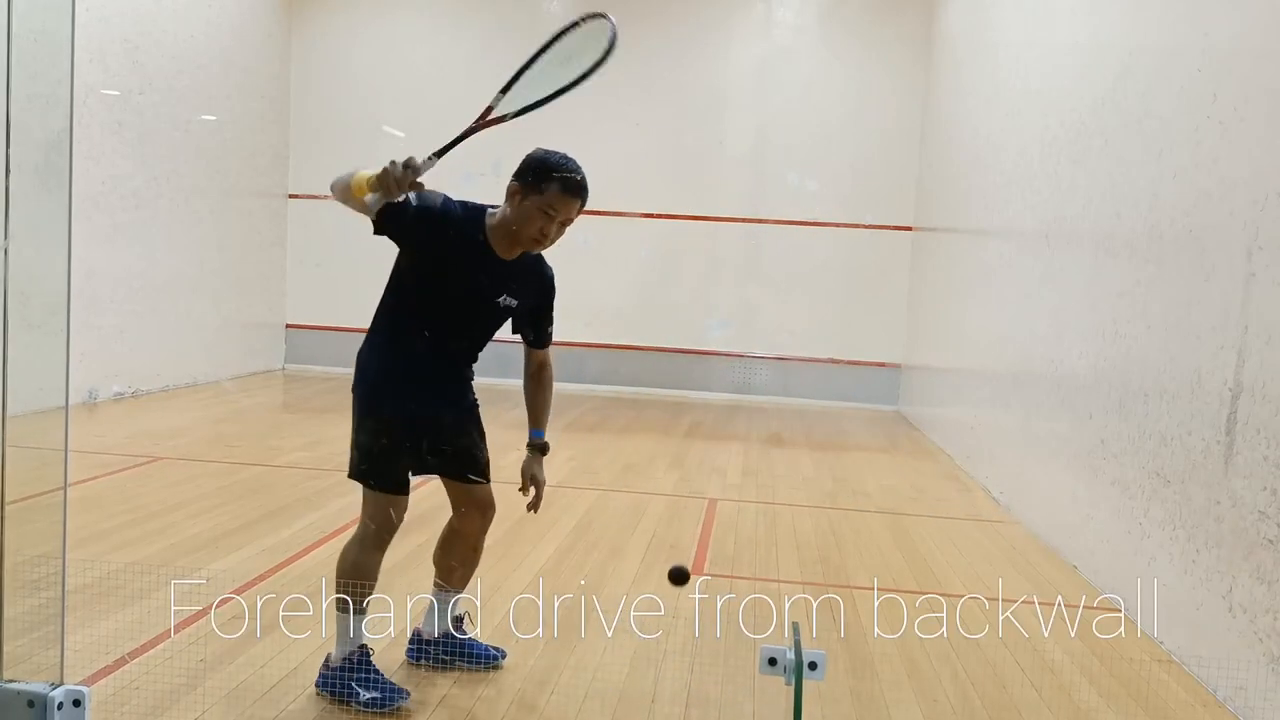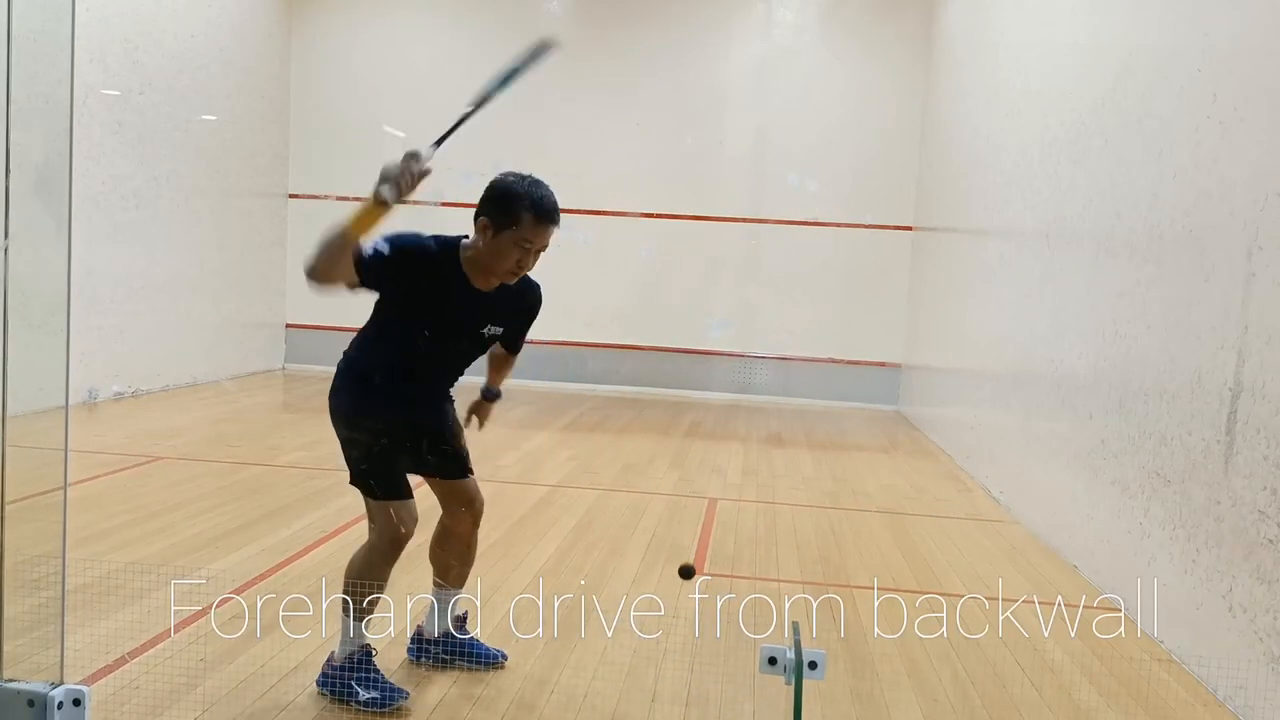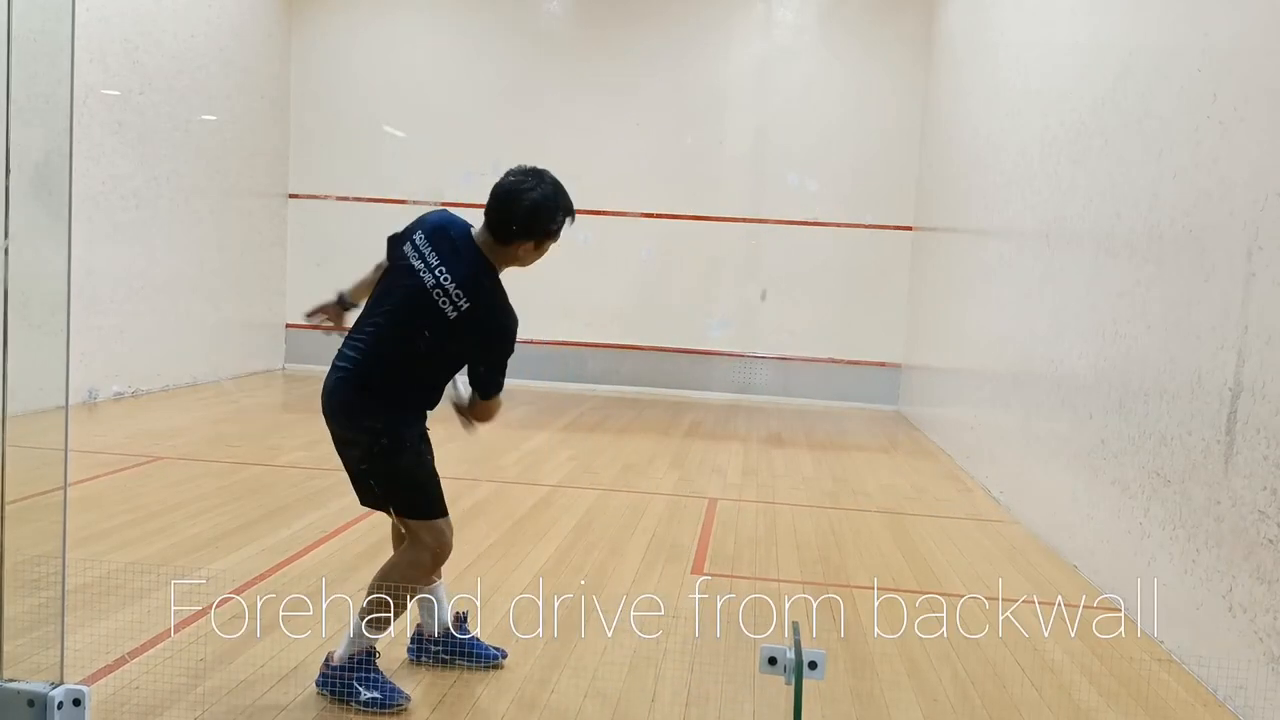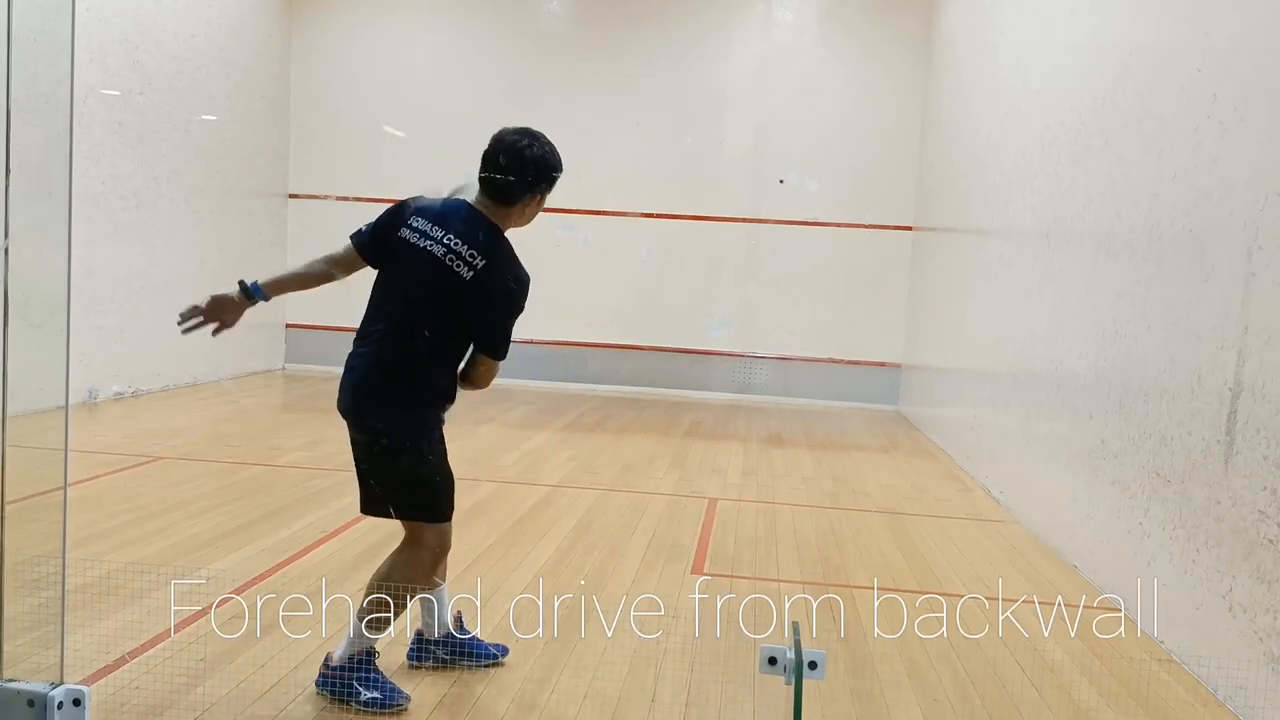
dt=0.5s
person 1, frame 1
left shoulder: (536, 279)
right shoulder: (440, 219)
left elbow: (538, 365)
right elbow: (342, 190)
left wrist: (536, 447)
right wrist: (378, 184)
left hip: (451, 395)
right hip: (387, 388)
left knee: (476, 508)
right knee: (382, 518)
left ankle: (435, 633)
right ankle: (344, 660)
person 1, frame 2
left shoulder: (524, 298)
right shoulder: (419, 259)
right elbow: (320, 271)
left wrist: (491, 392)
left hip: (429, 404)
right hip: (368, 402)
left knee: (465, 504)
right knee: (395, 525)
left ankle: (437, 632)
right ankle: (345, 661)
person 1, frame 3
left shoulder: (439, 226)
right shoulder: (492, 316)
left elbow: (383, 268)
right elbow: (484, 409)
left wrist: (345, 300)
right wrist: (466, 408)
left hip: (354, 390)
right hip: (374, 415)
left knee: (416, 516)
right knee: (431, 538)
left ankle: (435, 630)
right ankle: (346, 662)
person 1, frame 4
left shoulder: (414, 213)
right shoulder: (506, 276)
left elbow: (333, 264)
right elbow: (480, 375)
left wrist: (250, 295)
right wrist: (463, 376)
left hip: (369, 390)
right hip: (400, 407)
left knee: (439, 502)
right knee: (425, 536)
left ankle: (438, 632)
right ankle: (346, 662)
